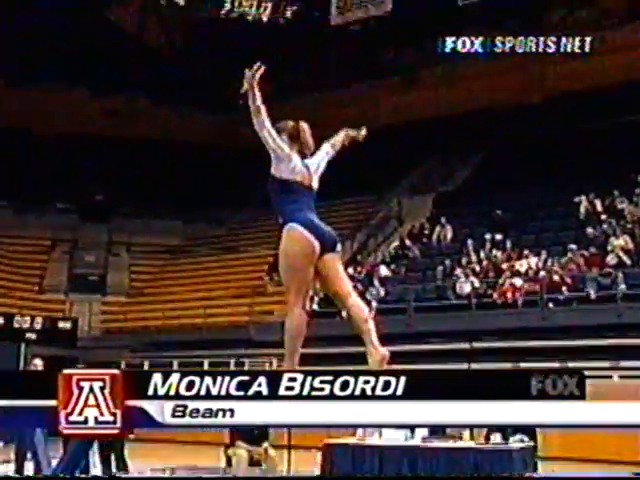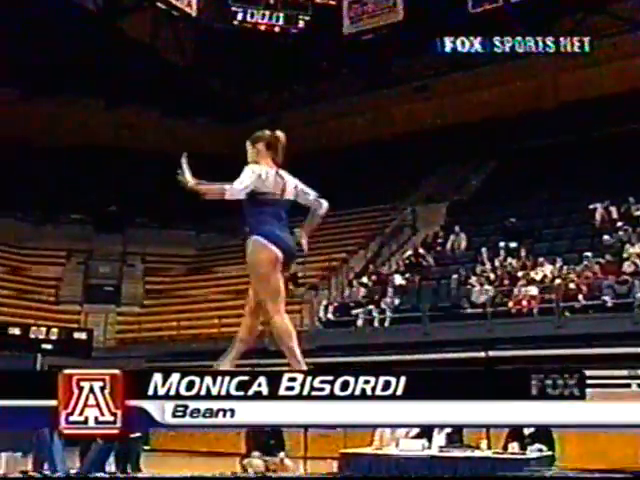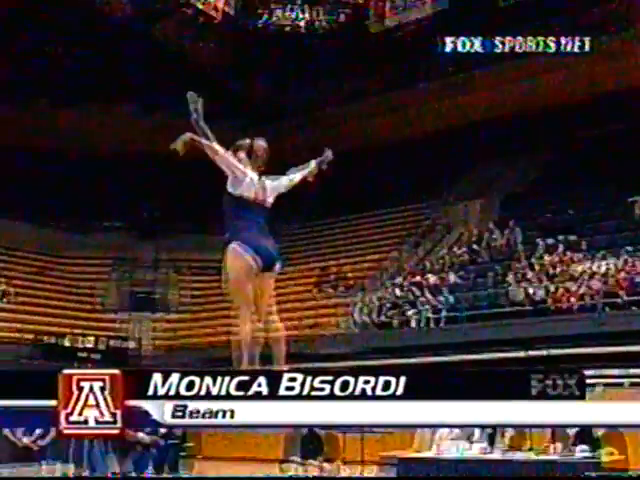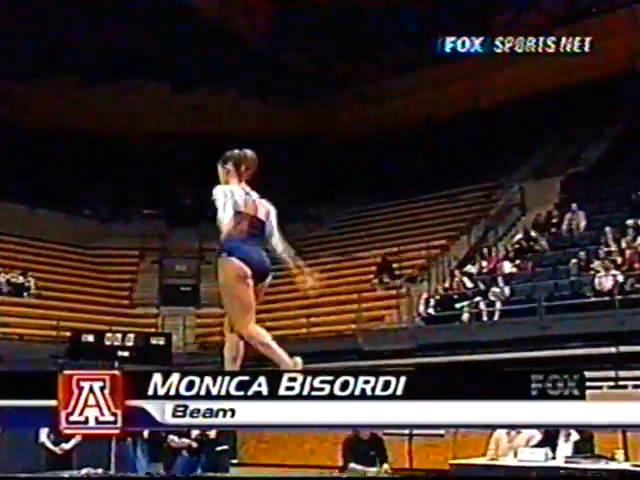
dt=0.7s
person 1, frame 1
left shoulder: (285, 159)
right shoulder: (311, 165)
left elbow: (262, 125)
right elbow: (331, 145)
left wrist: (252, 89)
right wrist: (348, 134)
left hip: (300, 233)
right hip: (324, 234)
left knee: (295, 304)
right knee: (346, 295)
left ankle: (290, 369)
right ankle: (375, 349)
person 1, frame 2
left shoulder: (256, 172)
right shoulder: (288, 179)
left elbow: (231, 191)
right elbow: (321, 204)
left wrist: (194, 185)
right wrist: (305, 231)
left hip: (264, 242)
right hip: (285, 244)
left knee: (274, 312)
right knee: (254, 310)
left ankle: (299, 369)
right ankle: (229, 361)
person 1, frame 3
left shoulder: (240, 175)
right shoulder: (268, 185)
left elbow: (218, 152)
right elbow: (293, 177)
left wrist: (193, 138)
right wrist: (315, 165)
left hip: (243, 249)
right hip: (268, 251)
left knee: (245, 316)
right knee: (269, 315)
right ankle: (281, 370)
person 1, frame 4
left shoulder: (225, 191)
right shoulder: (263, 204)
left elbow: (224, 214)
right elbow: (276, 241)
left wrist: (227, 230)
right wrist: (298, 268)
left hip: (235, 260)
right hip: (260, 262)
left knee: (246, 326)
right knee: (232, 326)
left ankle: (288, 365)
